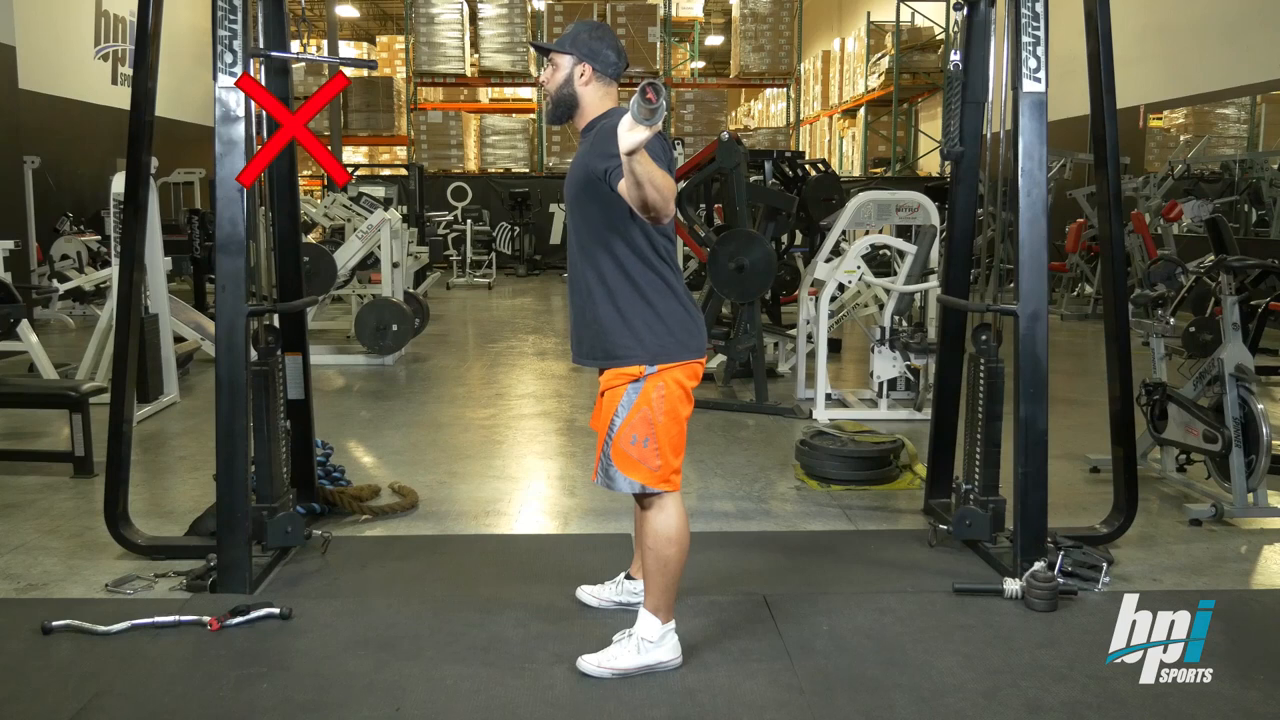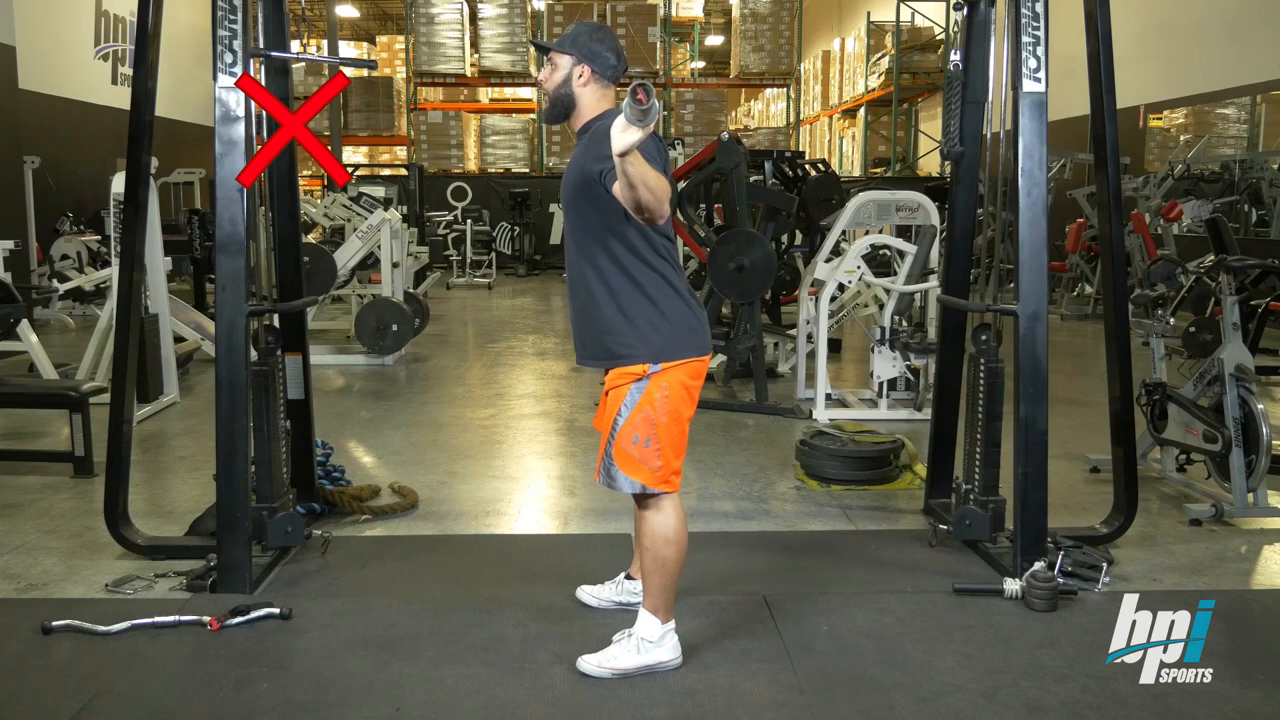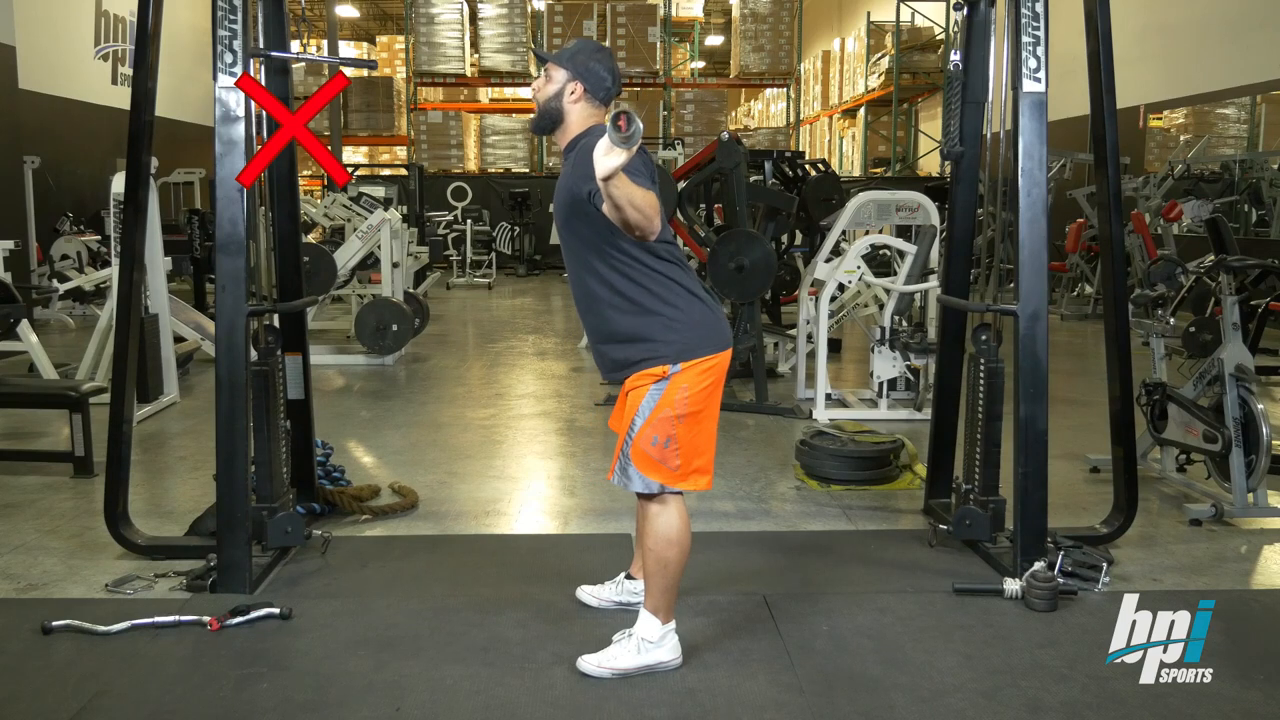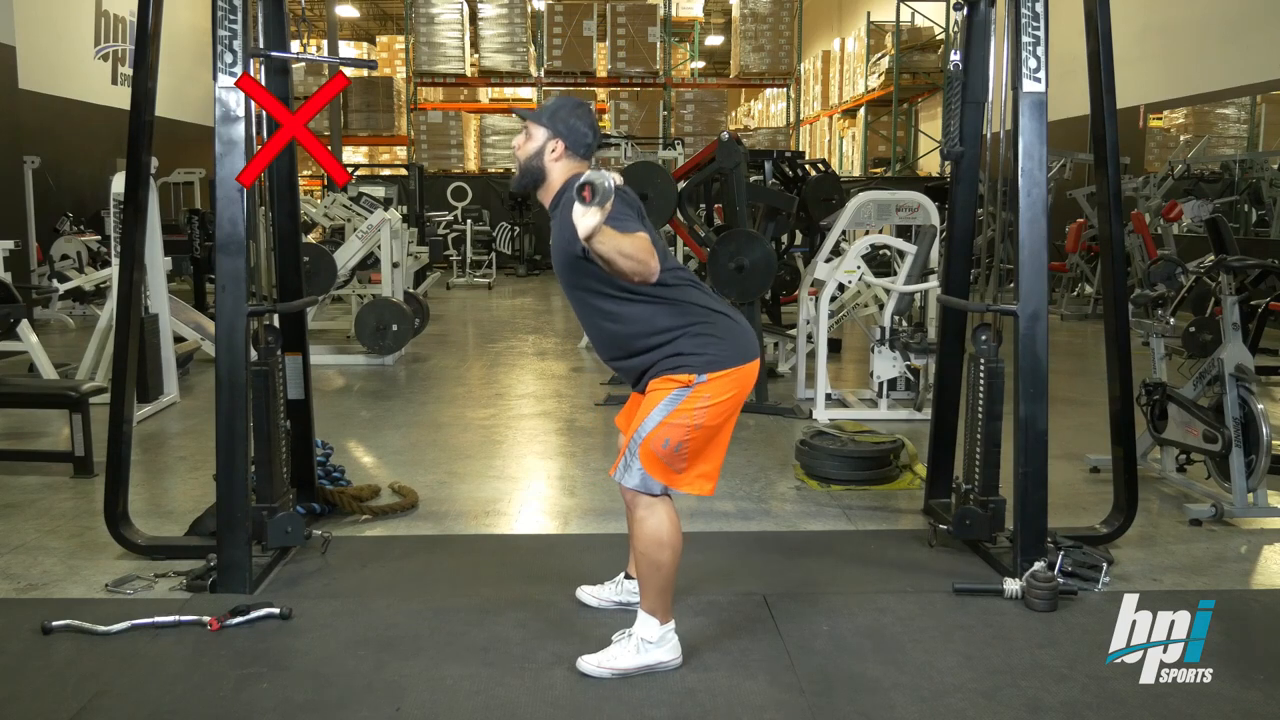
dt=0.4s
person 1, frame 1
left shoulder: (623, 132)
right shoulder: (601, 137)
left elbow: (660, 206)
left wrist: (635, 153)
left hip: (650, 345)
right hip: (632, 340)
left knee: (654, 483)
right knee: (643, 475)
left ankle: (655, 635)
right ankle: (638, 581)
person 1, frame 2
left shoulder: (618, 134)
right shoulder: (596, 138)
left elbow: (655, 207)
left wrist: (627, 154)
left hip: (655, 344)
right hip: (636, 338)
left knee: (651, 483)
right knee: (641, 476)
left ankle: (655, 636)
right ankle: (637, 582)
person 1, frame 3
left shoulder: (601, 148)
right shoulder: (584, 154)
left elbow: (645, 223)
left wrist: (612, 178)
left hip: (678, 345)
right hip: (658, 341)
left knee: (655, 482)
right knee: (644, 472)
left ankle: (656, 637)
right ankle: (637, 581)
person 1, frame 4
left shoulder: (583, 197)
right shoulder: (573, 203)
left elbow: (644, 264)
left wrist: (594, 233)
left hip: (709, 359)
right hip: (691, 352)
left knee: (641, 481)
right knee: (632, 456)
left ankle: (655, 637)
right ankle: (638, 581)
